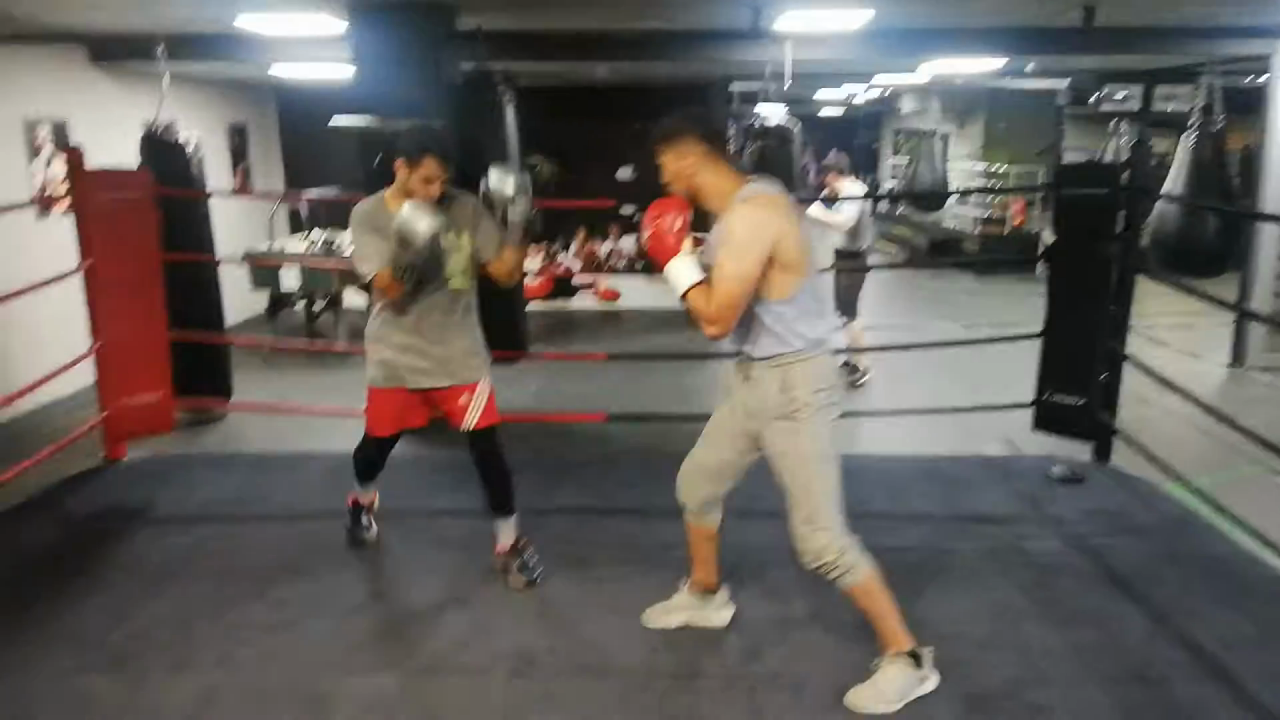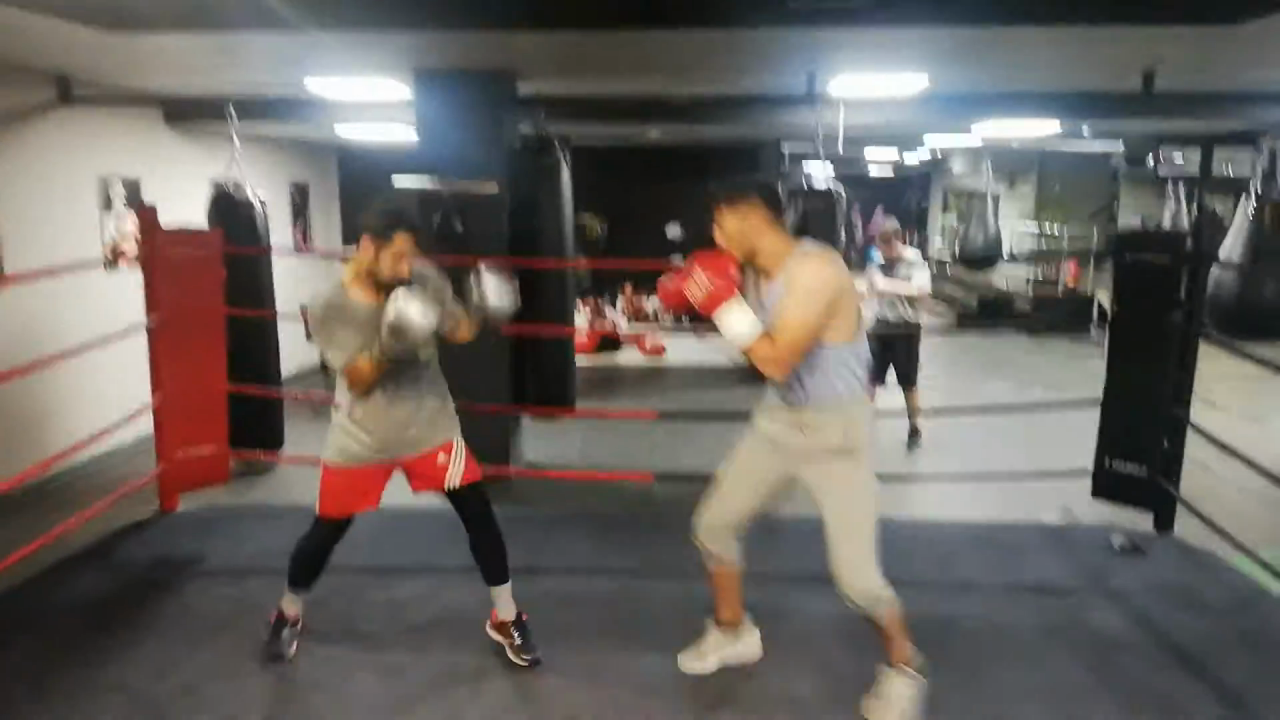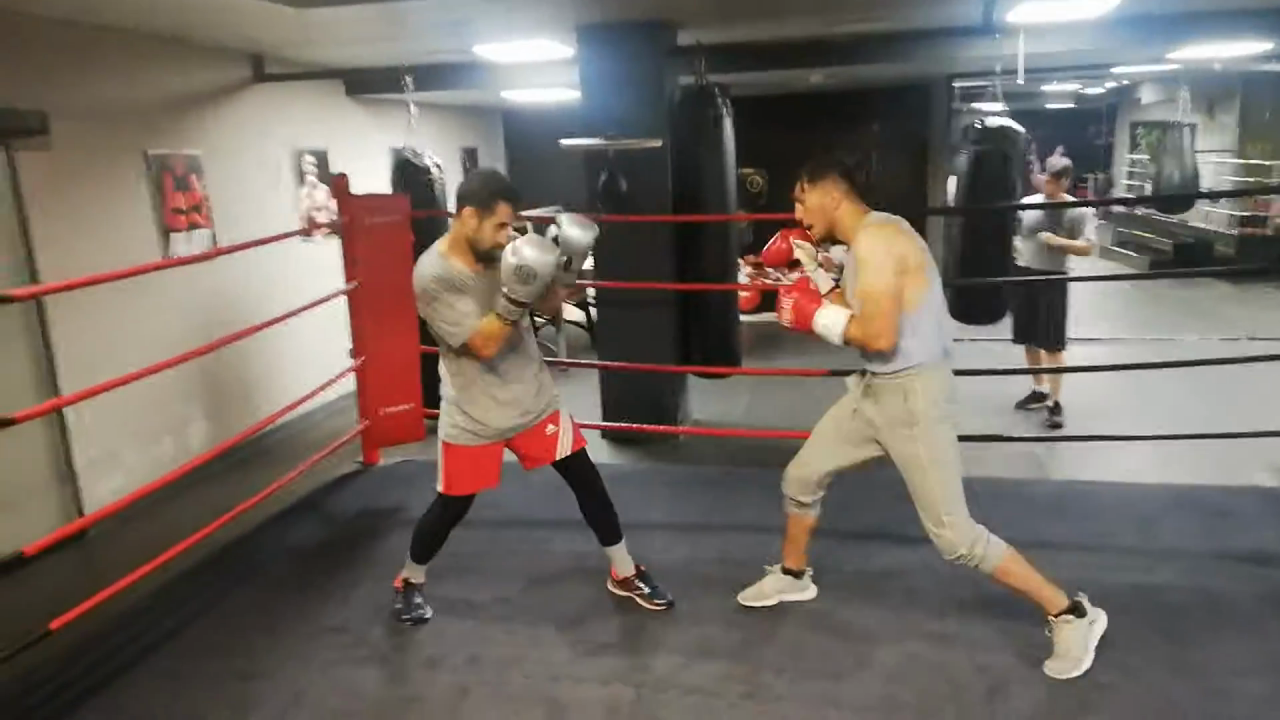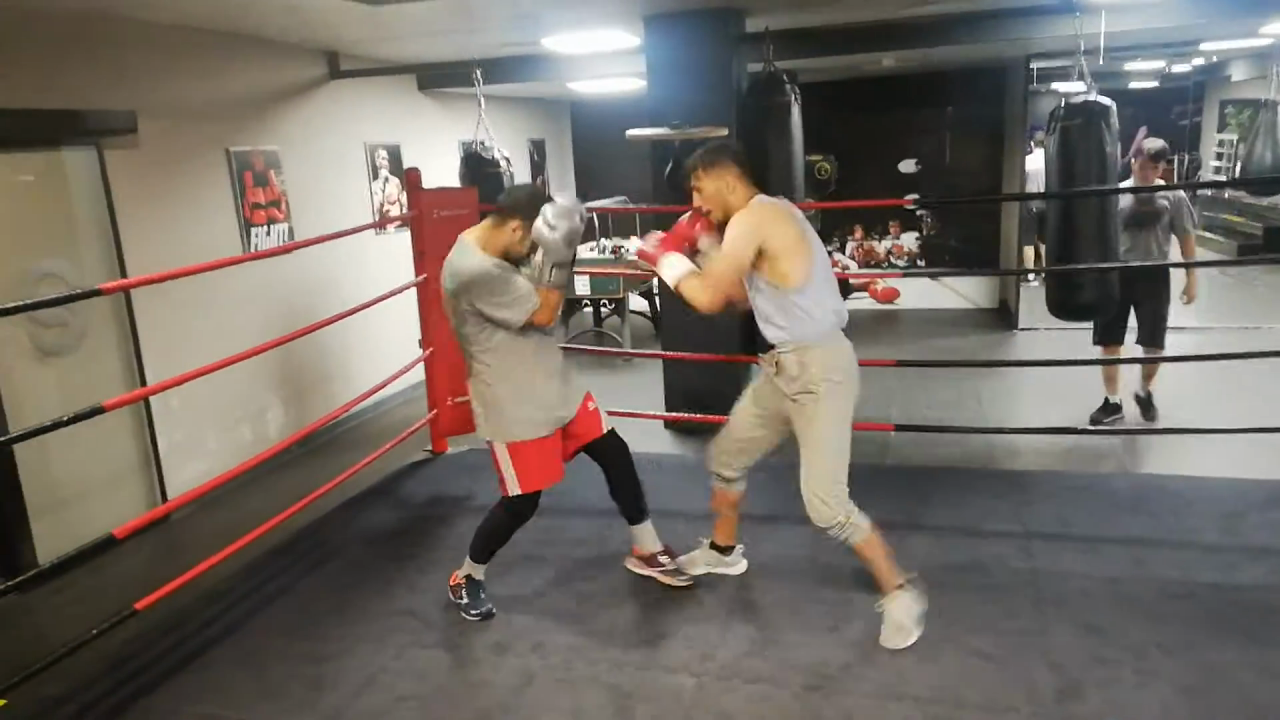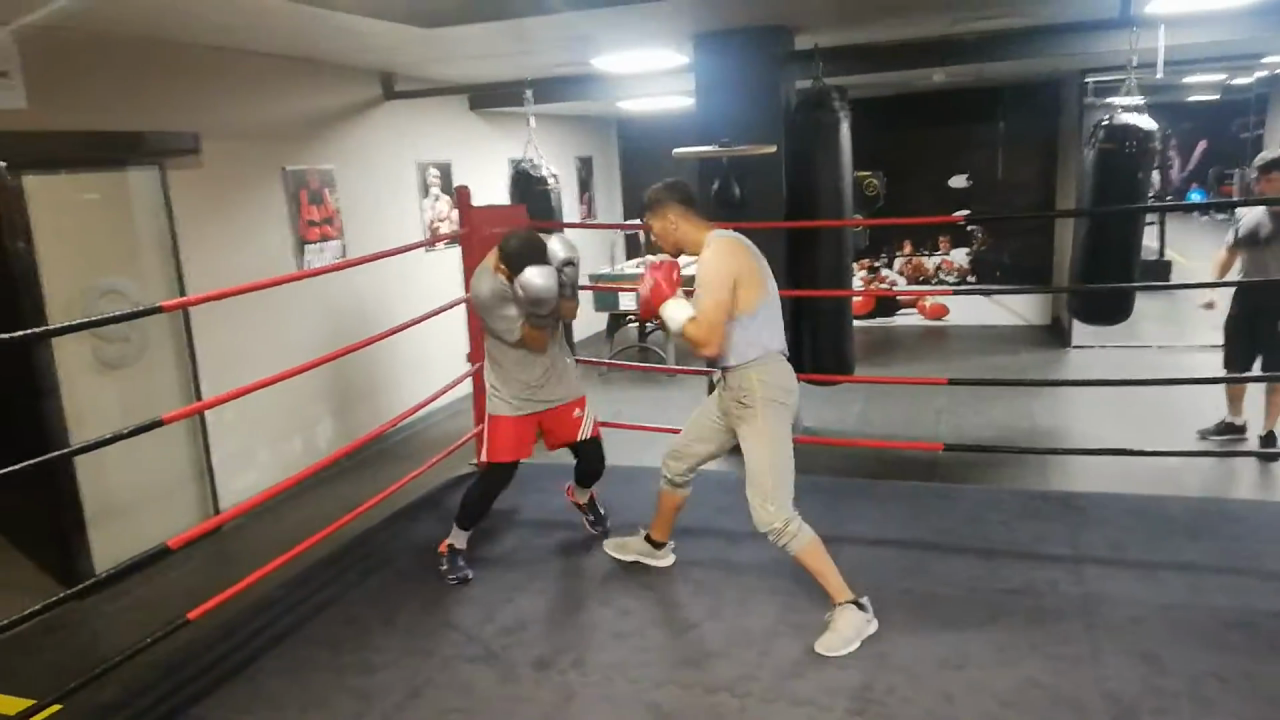
dt=1s
person 1, frame 1
left shoulder: (751, 217)
right shoulder: (749, 197)
left elbow: (716, 321)
left wrist: (673, 255)
right wrist: (676, 248)
left hip: (796, 384)
right hip: (755, 376)
left knee: (821, 541)
right knee: (696, 483)
left ankle: (908, 658)
right ankle: (705, 595)
person 1, frame 2
left shoulder: (815, 269)
right shoulder: (766, 269)
left elbow: (775, 362)
right elbow: (758, 331)
left wrist: (723, 303)
right wrist: (697, 292)
left hip: (836, 430)
right hip: (780, 421)
left knee: (857, 577)
right knee: (714, 523)
left ankle: (903, 668)
right ankle: (732, 632)
person 1, frame 3
left shoulder: (874, 239)
right shoulder: (871, 237)
left elbow: (879, 335)
right elbow: (849, 305)
left wrist: (815, 315)
right wrist: (806, 267)
left hip: (913, 395)
right hip: (873, 390)
left knee: (954, 535)
right knee: (801, 477)
left ankle: (1071, 613)
right ankle: (792, 575)
person 1, frame 4
left shoulder: (754, 217)
right shoulder: (770, 218)
left elbow: (707, 299)
right elbow: (737, 292)
left wrist: (668, 257)
right wrist: (697, 248)
left hip: (820, 370)
right hip: (785, 368)
left knee: (826, 507)
right knee: (725, 455)
left ankle: (899, 592)
right ankle: (724, 550)
person 1, frame 5
left shoulder: (720, 255)
right shoulder: (728, 245)
left elbow: (709, 343)
left wrist: (668, 302)
right wrist: (670, 298)
left hip: (762, 388)
right hip: (736, 385)
left knee: (772, 515)
right knee: (677, 461)
left ankle: (852, 607)
right ankle: (655, 544)
person 2, frame 1
left shoulder: (466, 208)
right shoulder: (368, 216)
left elbow: (507, 274)
right elbow: (387, 292)
right wrist: (405, 254)
left hip: (459, 356)
right hip: (396, 358)
left knee: (486, 446)
right knee: (378, 441)
left ankle: (509, 543)
right ankle: (363, 499)
person 2, frame 2
left shoulder: (426, 279)
right shoulder: (328, 305)
left elbow: (460, 332)
right elbow: (357, 380)
left wrist: (484, 311)
right wrist: (390, 344)
left hip: (430, 425)
right hip: (361, 437)
left knee: (477, 511)
right knee: (327, 528)
left ankle: (505, 618)
right ankle: (288, 612)
person 2, frame 3
left shoulder: (508, 251)
right shoulder: (432, 276)
left elbow: (549, 305)
right elbow: (486, 345)
left wrist: (566, 264)
right wrist: (517, 295)
left hip: (532, 398)
right hip: (473, 414)
left knee: (586, 478)
right knee: (451, 506)
left ankle: (624, 573)
right ankle: (410, 580)
person 2, frame 4
left shoulder: (491, 248)
right shoulder: (474, 271)
left elbow: (532, 303)
right elbow: (544, 316)
left wrist: (554, 253)
right wrist: (556, 256)
left hip: (554, 386)
right hip: (512, 405)
left knee: (616, 456)
right knee: (520, 502)
left ankle: (647, 550)
right ankle: (467, 577)
person 2, frame 5
left shoulder: (536, 258)
right shoulder: (486, 291)
left elbow: (569, 314)
right elbow: (534, 342)
left wrist: (565, 281)
right wrist: (538, 307)
left hip: (558, 380)
right hip: (512, 393)
left knee: (592, 456)
right knee: (496, 474)
left ankle: (581, 495)
right ankle: (455, 544)
person 3, frame 1
left shoulder: (852, 193)
right shoulder: (852, 190)
left elbow: (844, 223)
left wrist: (818, 214)
right wrist: (829, 195)
left hip: (851, 257)
right hip: (847, 255)
left knee: (849, 312)
right knee: (847, 311)
left ankle: (861, 366)
right ankle: (853, 360)
person 3, frame 2
left shoulder: (914, 261)
right shoulder: (878, 262)
left elbow: (921, 292)
right elbow: (872, 288)
left wrist: (887, 285)
right wrist: (870, 286)
left hip: (906, 328)
right hip: (881, 326)
left knee: (908, 384)
right knee: (869, 379)
left ankle: (914, 428)
person 3, frame 3
left shoulder: (1078, 210)
right shoulder: (1027, 203)
left elbow: (1087, 247)
left wrist: (1057, 241)
left hip: (1052, 281)
right hip: (1023, 277)
left knee: (1053, 345)
right knee: (1029, 341)
left ankle: (1054, 402)
right ankle: (1040, 390)
person 3, frame 4
left shoulder: (1173, 197)
left elbow: (1186, 239)
left wrist: (1191, 279)
left hip: (1152, 276)
right hip: (1116, 274)
left knee: (1153, 344)
right knee: (1110, 342)
left ankle: (1145, 392)
right ankle: (1113, 402)
person 3, frame 5
right shoulder: (1245, 212)
right elbow: (1230, 251)
right wrist: (1213, 287)
right hip: (1246, 295)
right knee: (1234, 366)
right ankle: (1235, 421)
